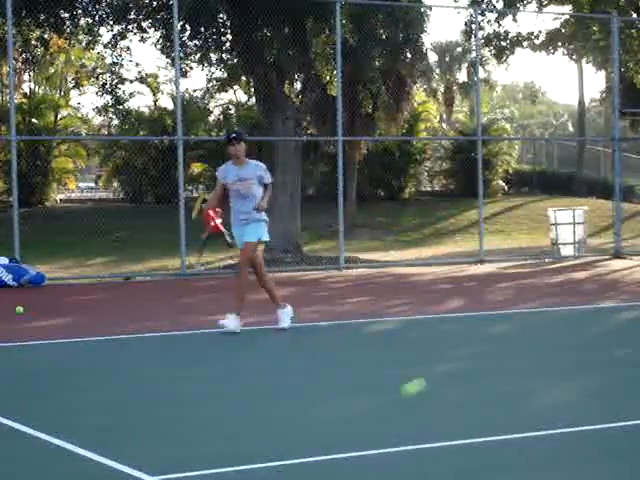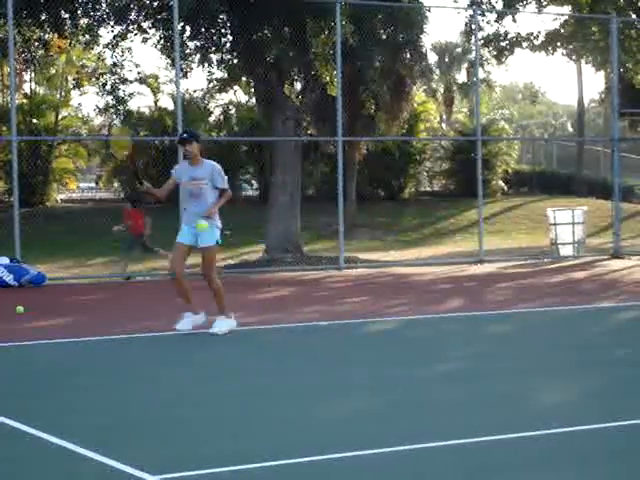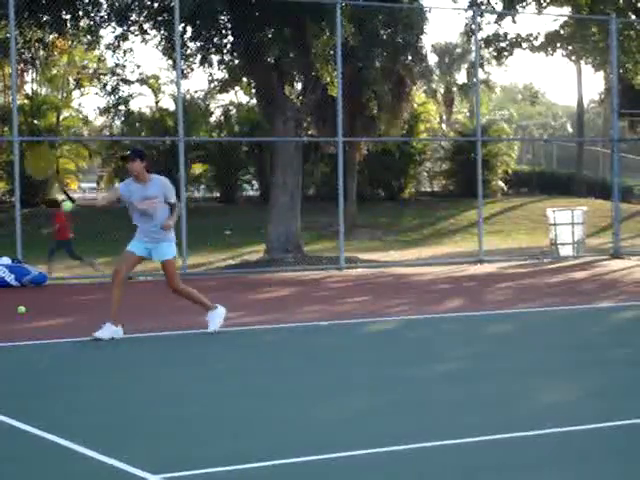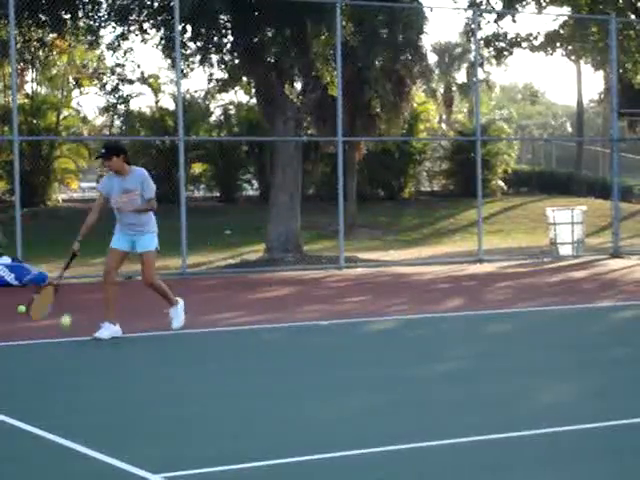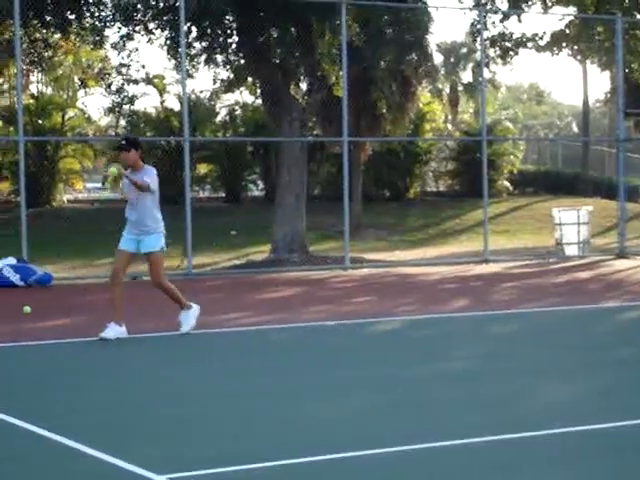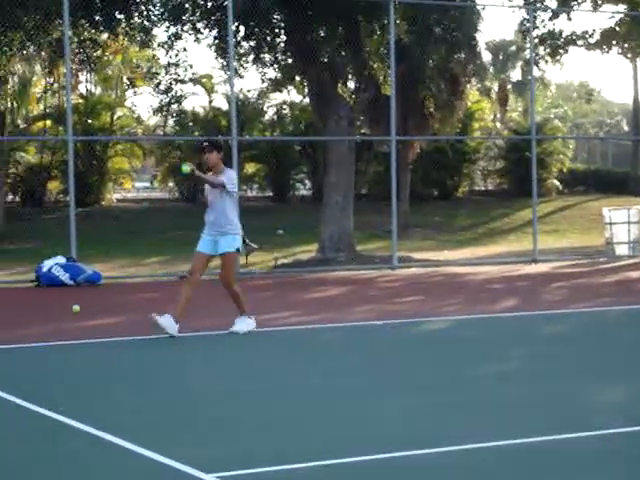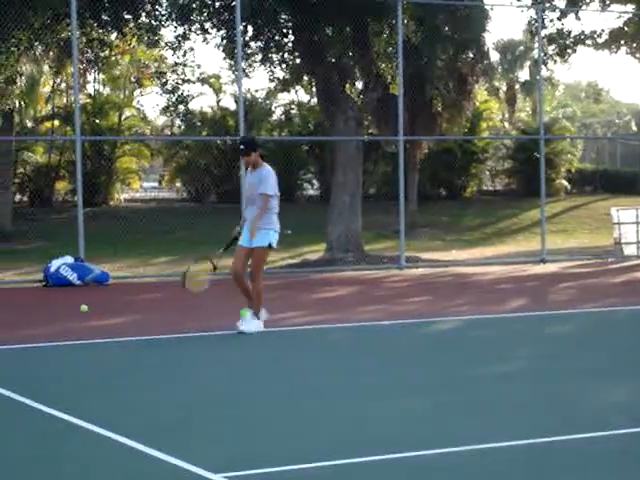
dt=0.3s
person 1, frame 1
left shoulder: (257, 167)
right shoulder: (224, 170)
left elbow: (269, 185)
right elbow: (215, 197)
left wrist: (264, 200)
right wrist: (206, 203)
left hip: (255, 223)
right hip: (238, 224)
left knee: (241, 267)
right knee: (259, 272)
left ankle: (235, 316)
right ankle: (282, 308)
person 1, frame 2
left shoulder: (212, 167)
right shoulder: (179, 169)
left elbow: (227, 192)
right elbow: (162, 194)
left wrist: (215, 207)
right wrist: (148, 189)
left hip: (208, 225)
right hip: (187, 226)
left knee: (208, 274)
right knee: (175, 270)
left ankle: (226, 317)
right ankle: (194, 312)
person 1, frame 3
left shoulder: (162, 183)
right shoulder: (126, 186)
left elbow: (175, 206)
right elbow: (103, 200)
left wrist: (171, 220)
left hip: (162, 240)
right hip: (141, 239)
left knee: (175, 286)
right knee: (118, 276)
left ankle: (213, 310)
right ankle: (113, 325)
person 1, frame 4
left shoulder: (141, 175)
right shoulder: (107, 181)
left elbow: (152, 204)
right elbow: (94, 211)
left wrist: (132, 207)
right wrist: (79, 238)
left hip: (145, 232)
right hip: (122, 232)
left knee: (149, 279)
right knee: (108, 274)
left ankle: (175, 304)
right ankle: (111, 324)
person 1, frame 5
left shoulder: (149, 172)
right shoulder: (127, 176)
left elbow: (142, 186)
left wrist: (125, 173)
left hip: (153, 233)
right hip: (131, 232)
left knee: (158, 280)
right knee: (116, 276)
left ankle: (188, 308)
right ankle: (117, 325)
person 1, frame 6
left shoulder: (229, 175)
right shoulder: (207, 178)
left elbow: (216, 184)
left wrist: (197, 174)
left hip: (229, 234)
right hip: (209, 233)
left knee: (227, 281)
right knee: (191, 276)
left ankle: (245, 317)
right ankle: (173, 320)
person 1, frame 7
left shoulder: (267, 173)
right shoulder: (248, 172)
left elbow: (265, 203)
left wrist: (255, 223)
right wrist: (241, 224)
left hip: (265, 228)
right hip: (249, 228)
left knee: (255, 274)
right knee: (236, 273)
left ankle: (255, 318)
right ankle: (257, 310)
